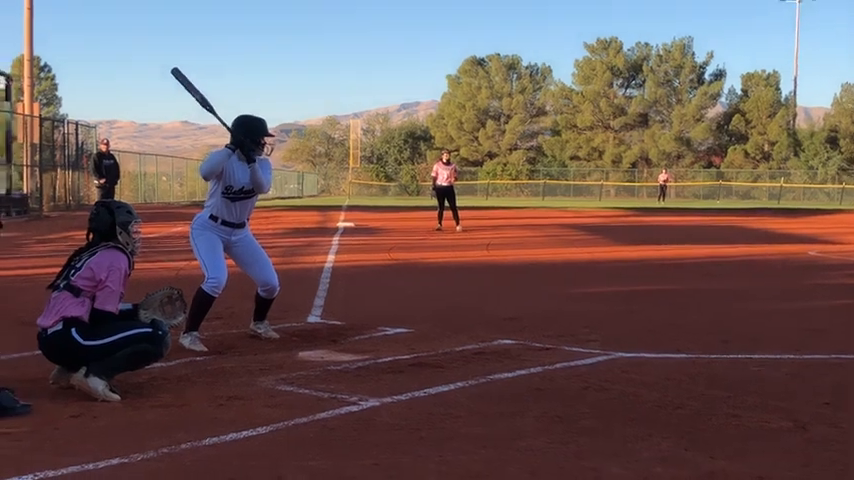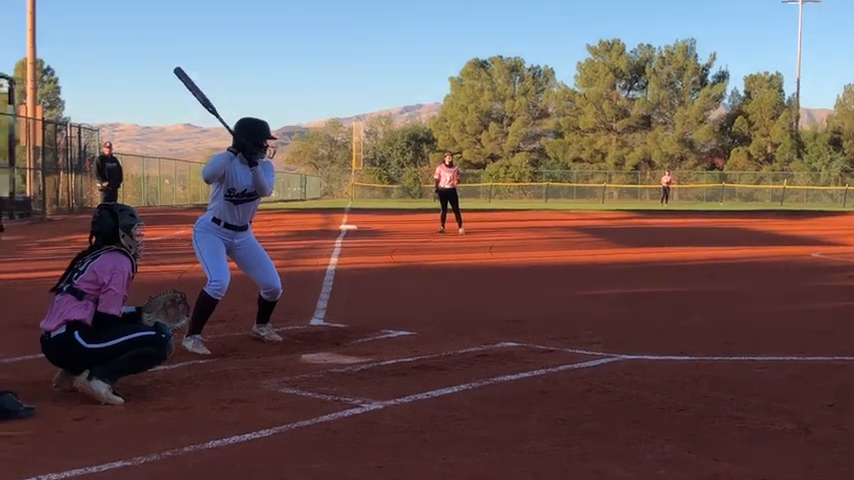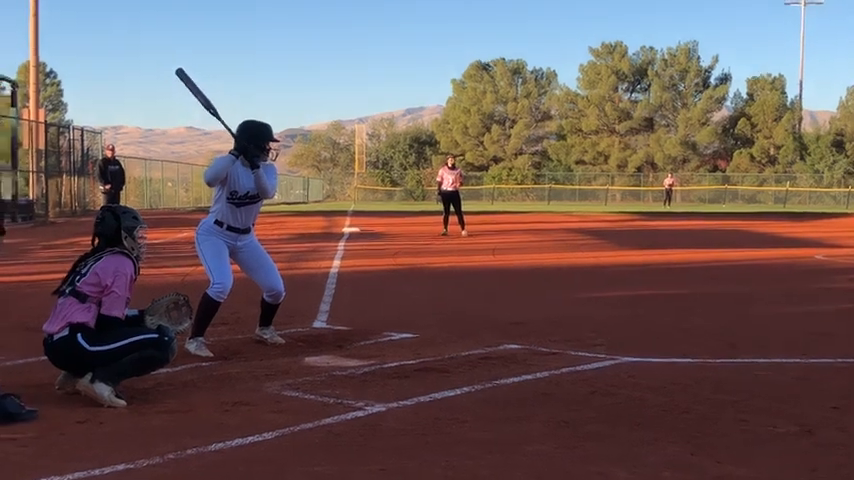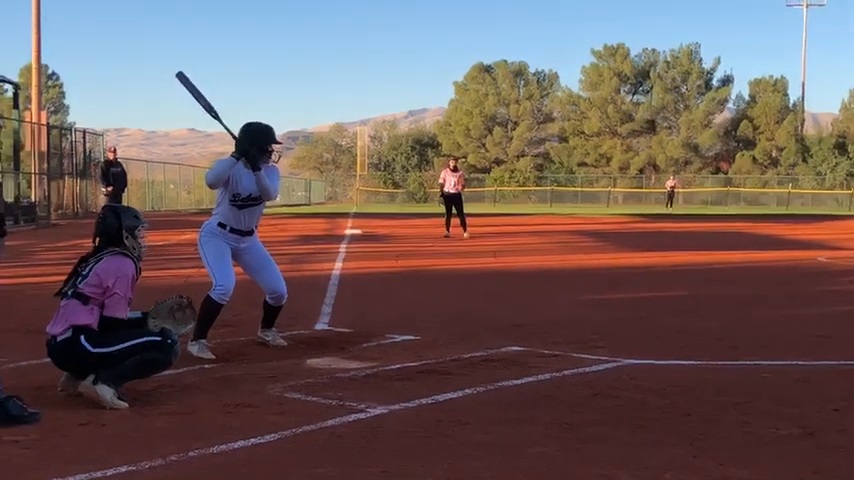
dt=0.1s
person 1, frame 1
left shoulder: (263, 163)
right shoulder: (222, 158)
left elbow: (262, 188)
right elbow: (206, 173)
left wrist: (251, 160)
right wrist: (232, 147)
left hip: (240, 232)
right hip: (208, 228)
left knee: (271, 283)
right knee: (216, 279)
left ankle: (258, 323)
right ankle: (189, 333)
person 1, frame 2
left shoulder: (265, 166)
right shoulder: (224, 161)
left elbow: (264, 191)
right elbow: (208, 176)
left wrist: (253, 163)
right wrist: (234, 150)
left hip: (242, 234)
right hip: (210, 231)
left knee: (273, 285)
right knee: (219, 282)
left ankle: (261, 326)
right ankle: (192, 336)
person 1, frame 3
left shoulder: (268, 168)
right shoulder: (227, 164)
left elbow: (267, 193)
right elbow: (209, 179)
left wrist: (254, 166)
right wrist: (235, 153)
left hip: (245, 237)
right hip: (213, 233)
left knee: (276, 288)
right knee: (222, 284)
left ankle: (264, 328)
right ankle: (195, 338)
person 1, frame 4
left shoulder: (270, 170)
right shoulder: (229, 166)
left elbow: (269, 195)
right elbow: (211, 182)
left wrist: (256, 168)
right wrist: (236, 156)
left hip: (248, 239)
right hip: (216, 235)
left knee: (278, 290)
right knee: (224, 286)
left ankle: (266, 330)
right ankle: (197, 341)
person 2, frame 1
left shoulder: (91, 253)
right shoulder: (116, 258)
right elbow: (101, 317)
left wrist: (138, 310)
left hip: (51, 338)
right hip: (68, 339)
left knee: (126, 325)
right knee: (158, 336)
left ankle: (71, 369)
right ankle: (95, 374)
person 2, frame 2
left shoulder: (94, 256)
right shoulder: (119, 261)
right elbow: (104, 320)
left wrist: (141, 313)
left hip: (54, 341)
right hip: (71, 342)
left knee: (129, 326)
right knee: (161, 340)
left ankle: (74, 372)
right ankle: (98, 377)
person 2, frame 3
left shoulder: (95, 258)
right shoulder: (122, 263)
right elbow: (107, 322)
left wrist: (143, 316)
left hip: (57, 343)
right hip: (73, 344)
left knee: (131, 330)
right knee: (164, 341)
left ankle: (76, 374)
right ankle: (101, 379)
person 2, frame 4
left shoulder: (97, 259)
right shoulder: (123, 264)
right elbow: (110, 323)
left wrist: (146, 318)
left hip: (60, 345)
right hip: (77, 346)
left knee: (133, 332)
right knee: (167, 344)
left ankle: (79, 376)
right ankle: (103, 381)
